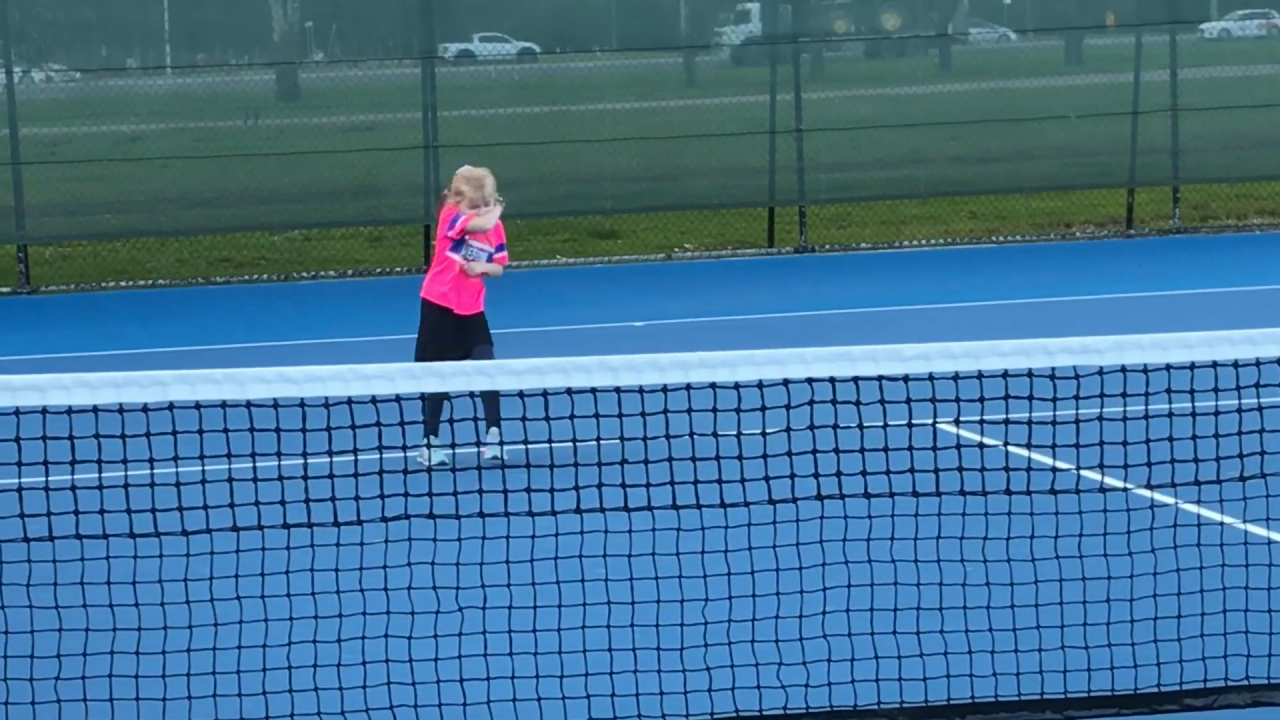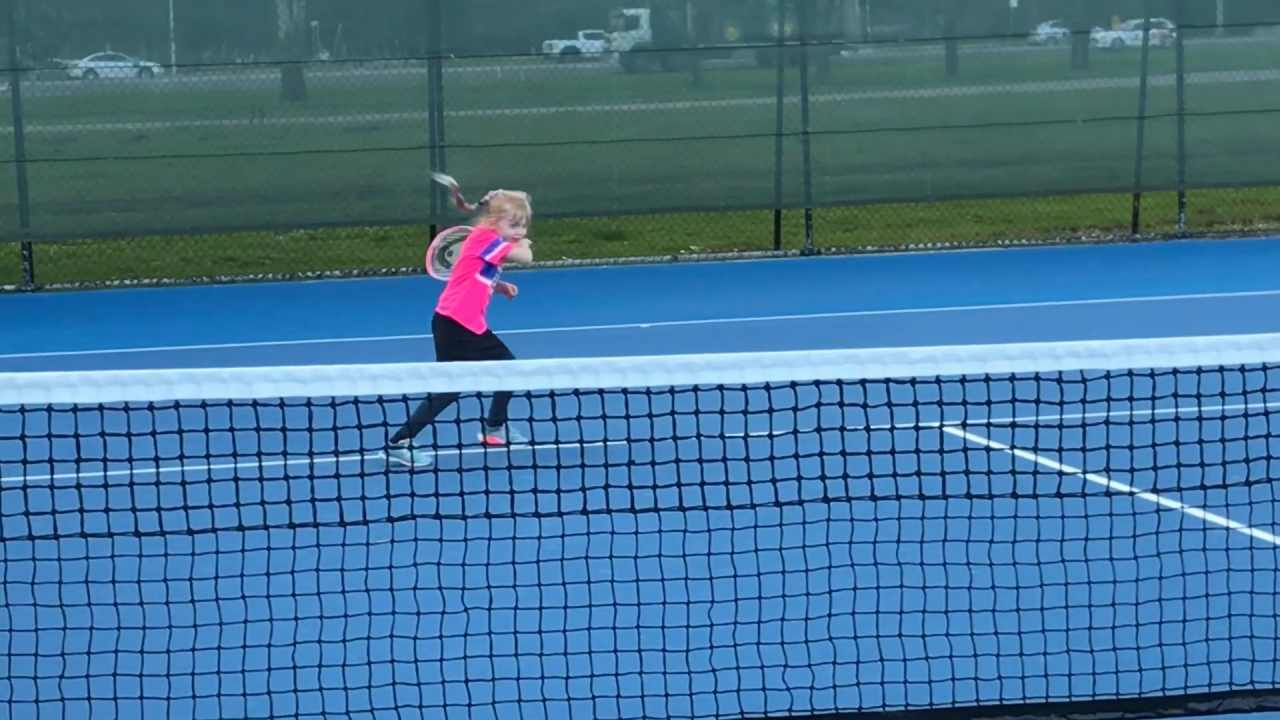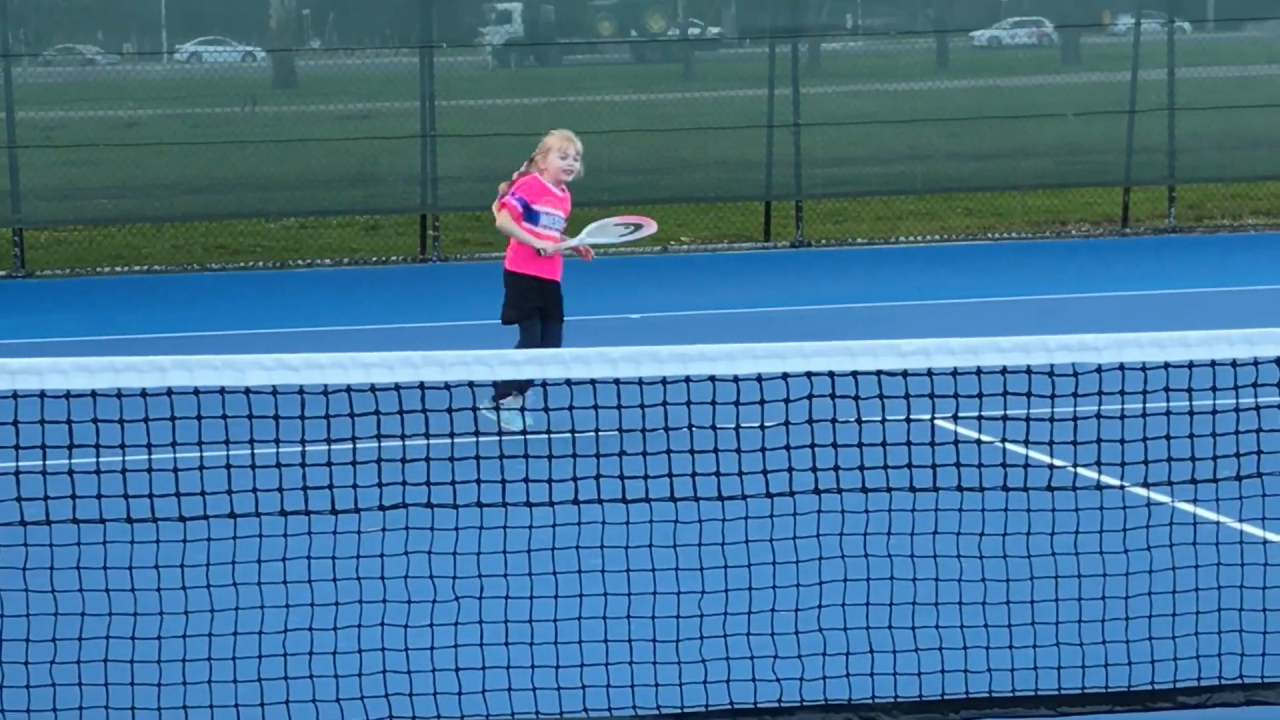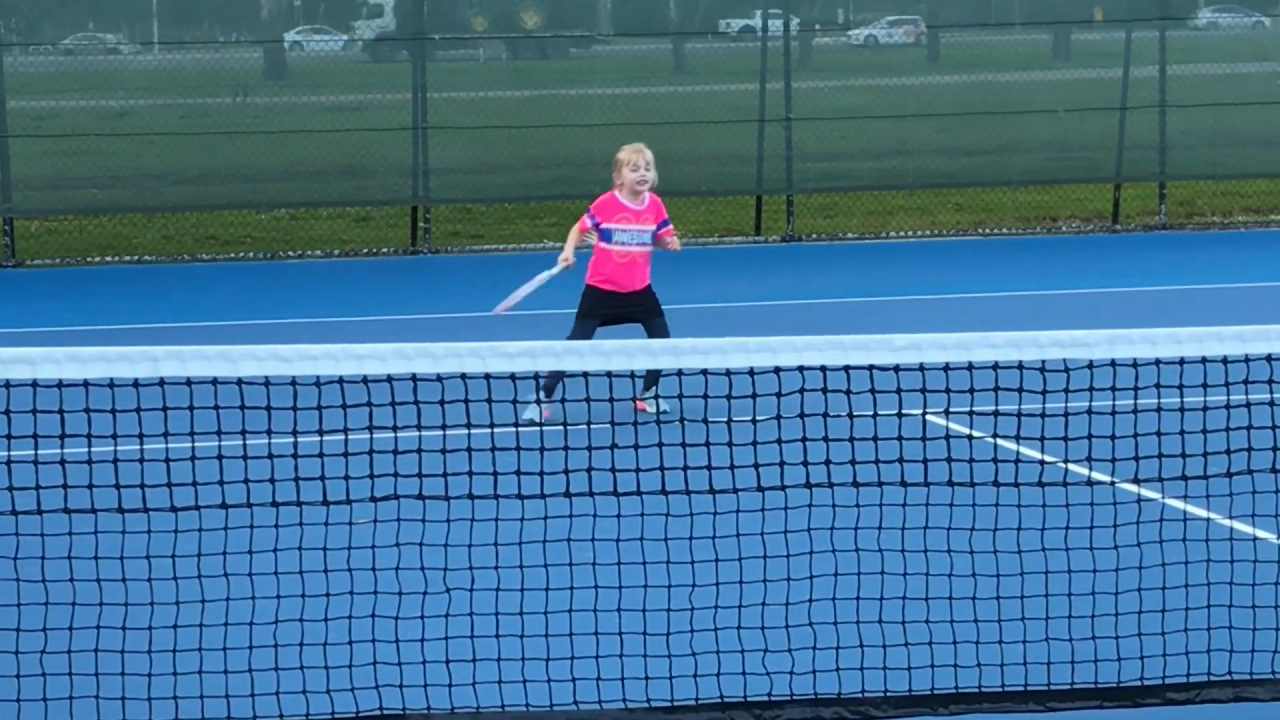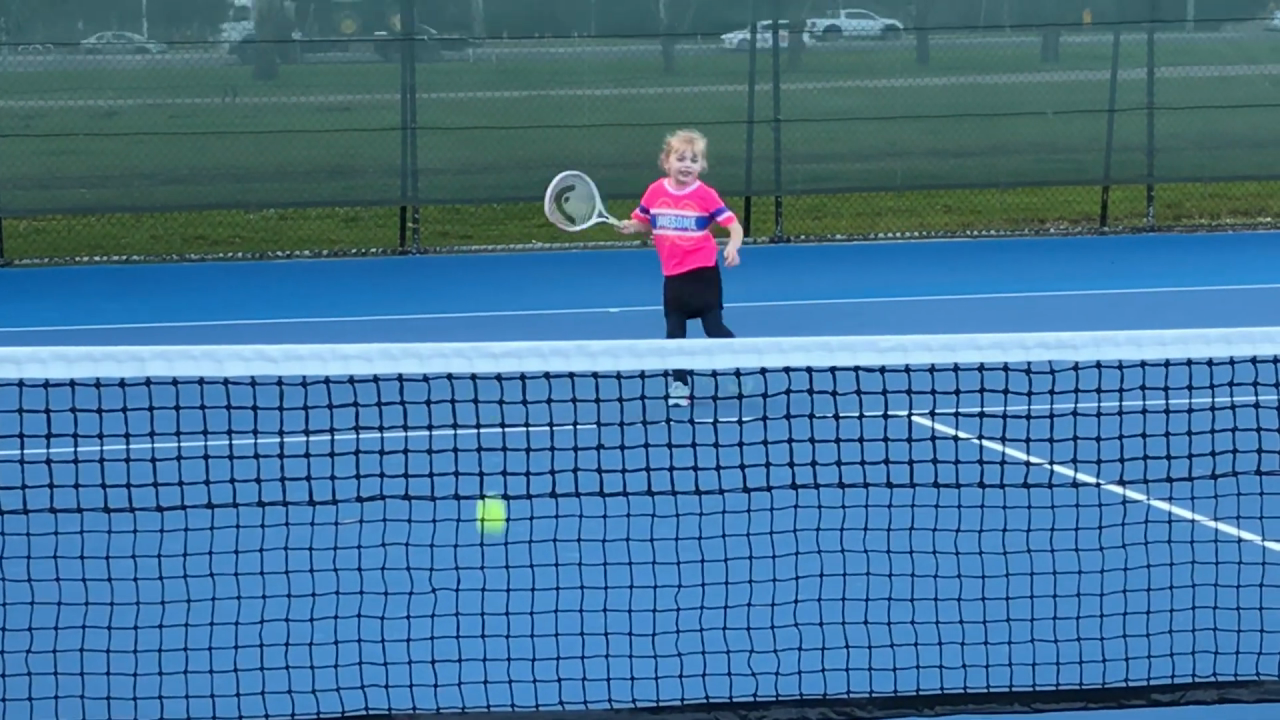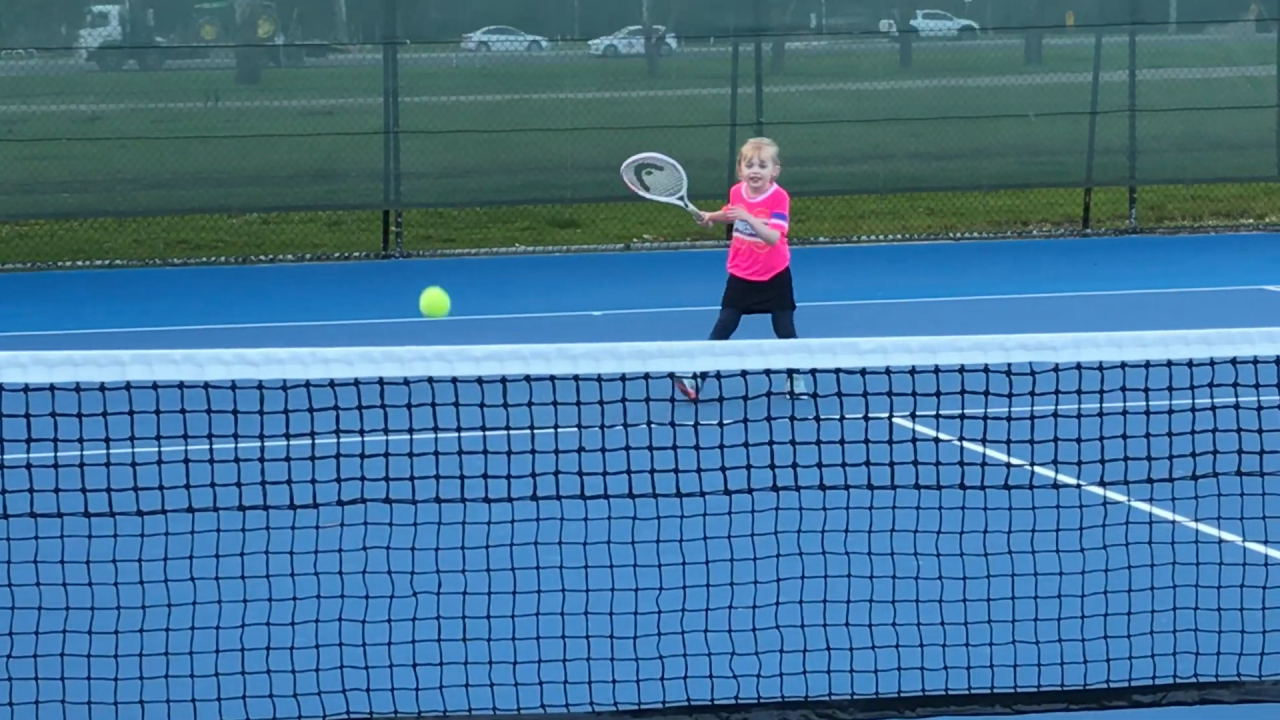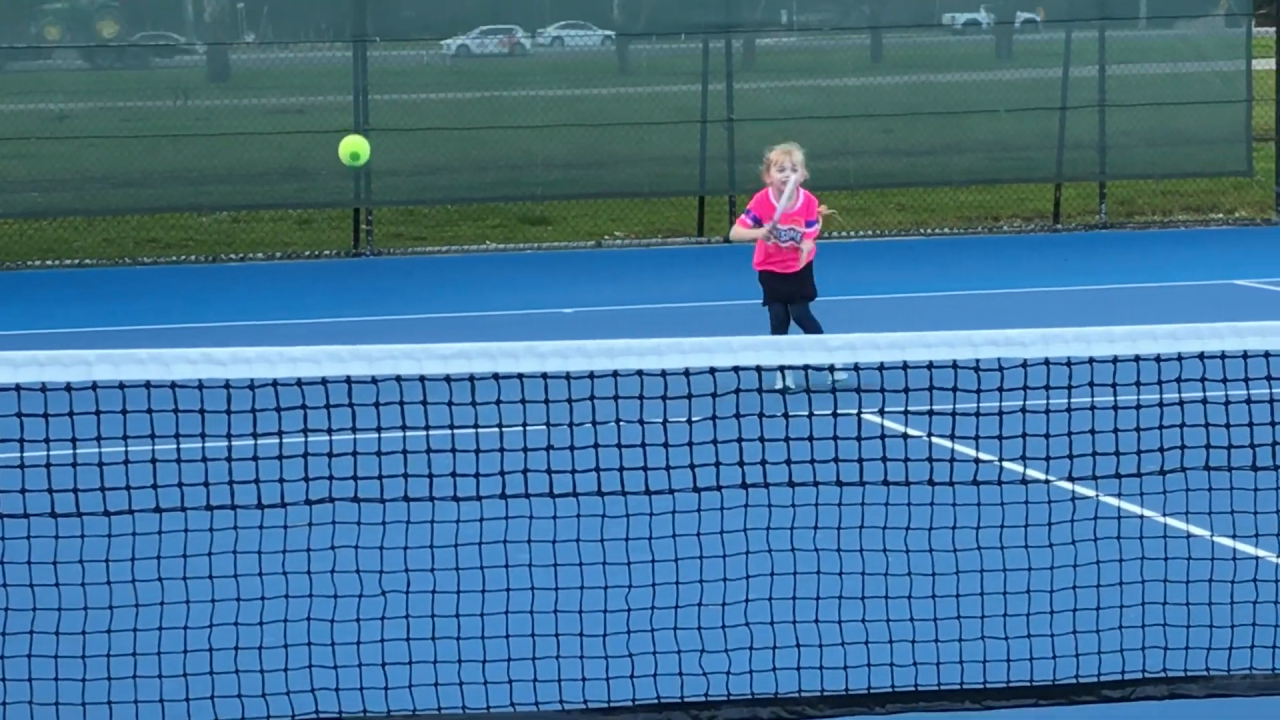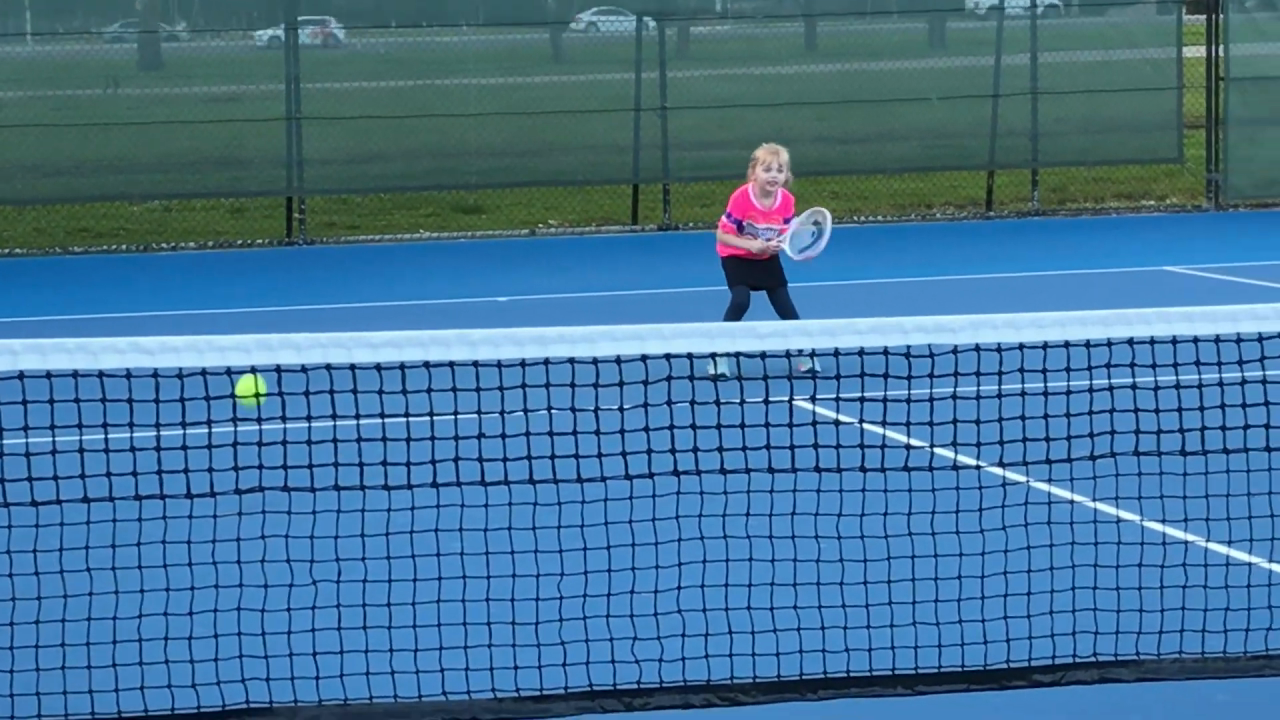
dt=0.3s
person 1, frame 1
left shoulder: (495, 230)
right shoulder: (451, 216)
left elbow: (498, 266)
right elbow: (482, 224)
left wrist: (482, 269)
right wrist: (494, 212)
left hip: (472, 312)
right hip: (438, 307)
left ankle: (493, 434)
right ankle: (431, 441)
person 1, frame 2
left shoulder: (496, 244)
right shoulder: (485, 237)
right elbow: (522, 254)
left wrist: (504, 288)
right wrist: (524, 247)
left hip: (474, 326)
right hip: (452, 323)
right knee: (450, 388)
left ankle: (494, 427)
right ankle: (401, 441)
person 1, frame 3
left shoulder: (564, 195)
right shoulder: (529, 185)
right elbow: (502, 220)
left wrist: (576, 248)
right wrist: (535, 243)
left hip: (550, 277)
right hip: (522, 274)
left knee: (552, 343)
right knee: (532, 341)
left ankle: (515, 397)
right ankle: (503, 400)
person 1, frame 4
left shoulder: (655, 205)
right shoulder: (606, 203)
left elbow: (666, 236)
right elbow: (580, 228)
left wrist: (672, 243)
right wrist: (567, 252)
left hip: (637, 286)
right hip: (601, 285)
left knee: (661, 338)
right knee: (575, 342)
left ankle: (648, 393)
right ankle: (541, 399)
person 1, frame 5
left shoulder: (706, 195)
right shoulder: (655, 191)
left elbow: (733, 225)
right elbow: (640, 222)
left wrist: (733, 246)
right wrist: (627, 226)
left hip: (702, 269)
right hip: (673, 272)
left knee: (713, 326)
right knee: (675, 329)
right ankle: (679, 382)
person 1, frame 6
left shoulder: (780, 197)
right shoulder: (737, 191)
left elbow: (776, 237)
left wrist: (752, 221)
right wrist: (714, 217)
left hip: (774, 273)
right hip: (740, 273)
left knee: (784, 329)
right knee: (723, 327)
left ankle: (795, 377)
right ankle: (693, 375)
person 1, frame 7
left shoulder: (809, 202)
right shoulder: (761, 201)
left elbow: (810, 240)
right elbow: (735, 233)
left wrist: (806, 248)
right wrist: (759, 234)
left hip: (799, 267)
right hip: (770, 268)
left knee: (800, 314)
right knee: (778, 318)
right ankle: (784, 369)
person 1, frame 8
left shoulder: (787, 201)
right shoulder: (740, 198)
left elbow: (785, 235)
right elbow: (722, 236)
left wrist: (778, 243)
right wrist: (751, 245)
left hip: (766, 258)
right hip: (736, 257)
left knee: (784, 306)
right knee: (741, 300)
left ankle: (804, 355)
right ankle: (720, 356)
